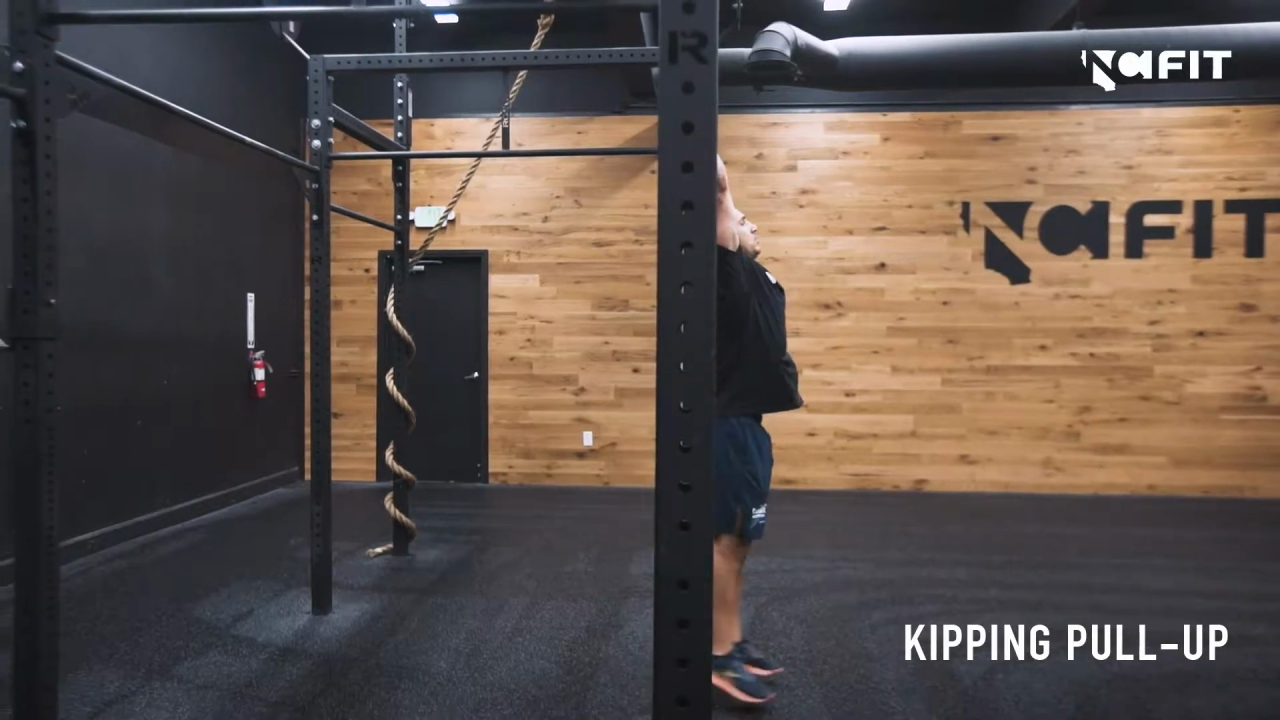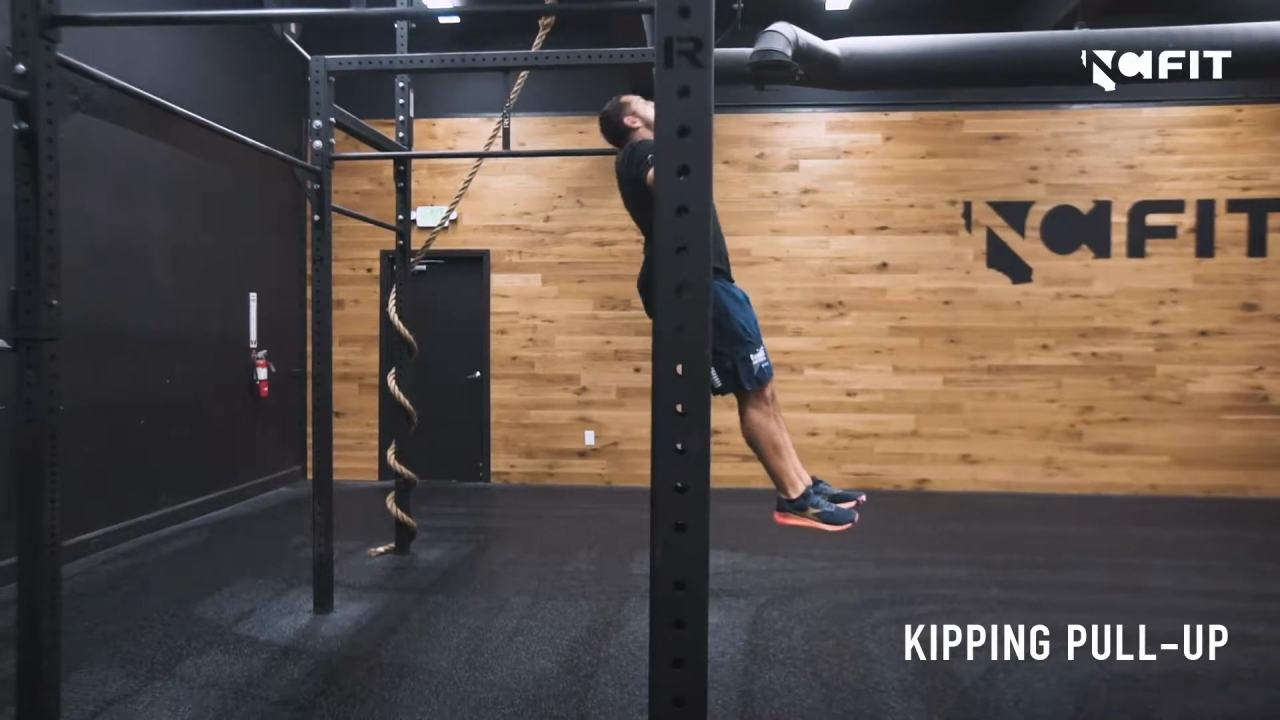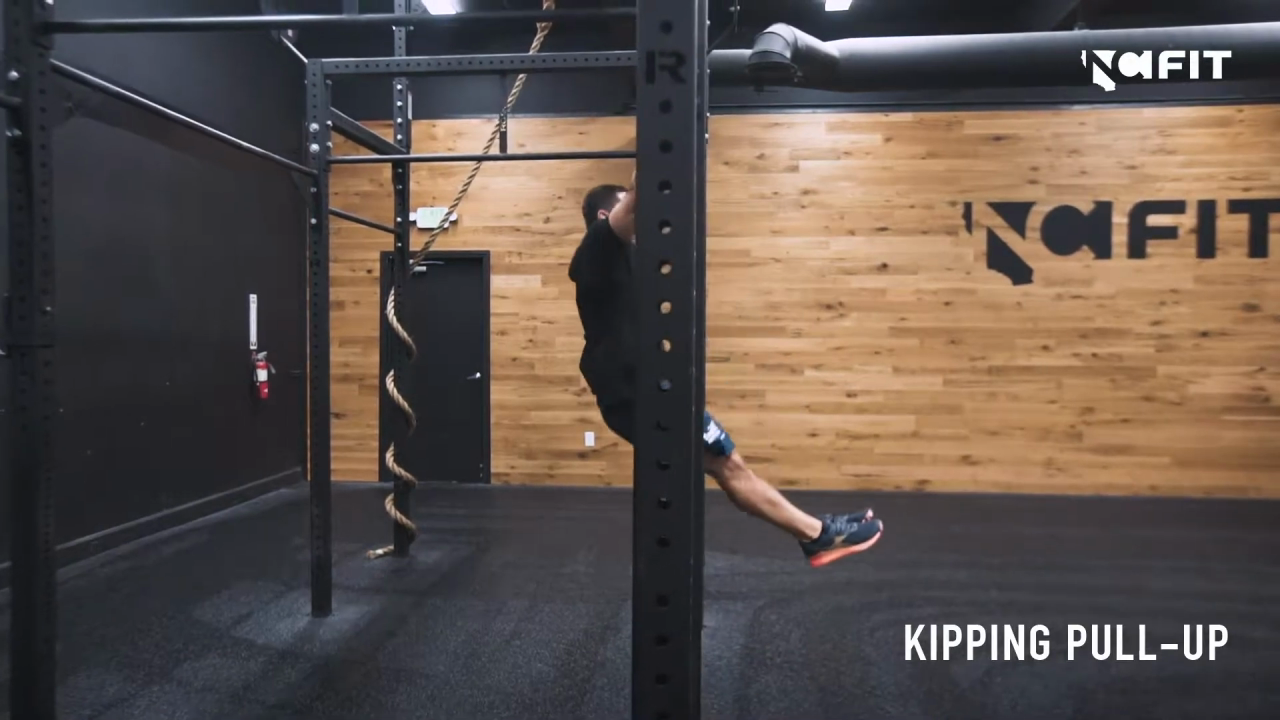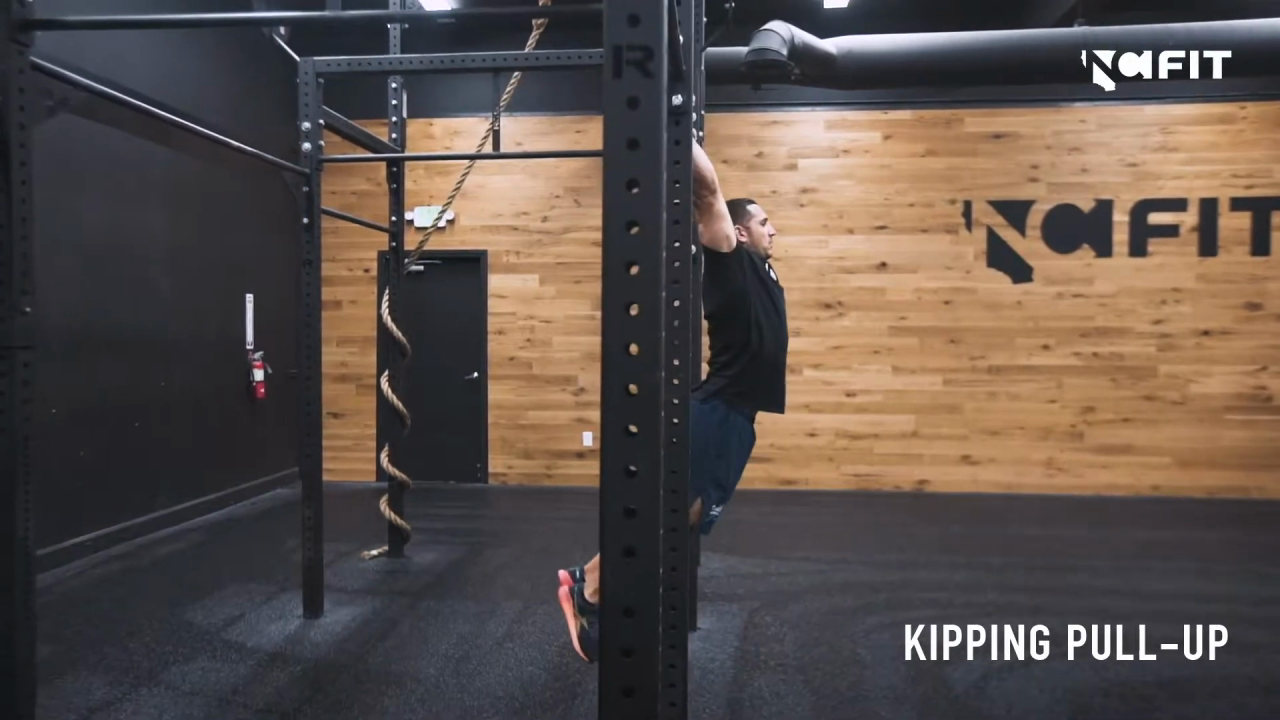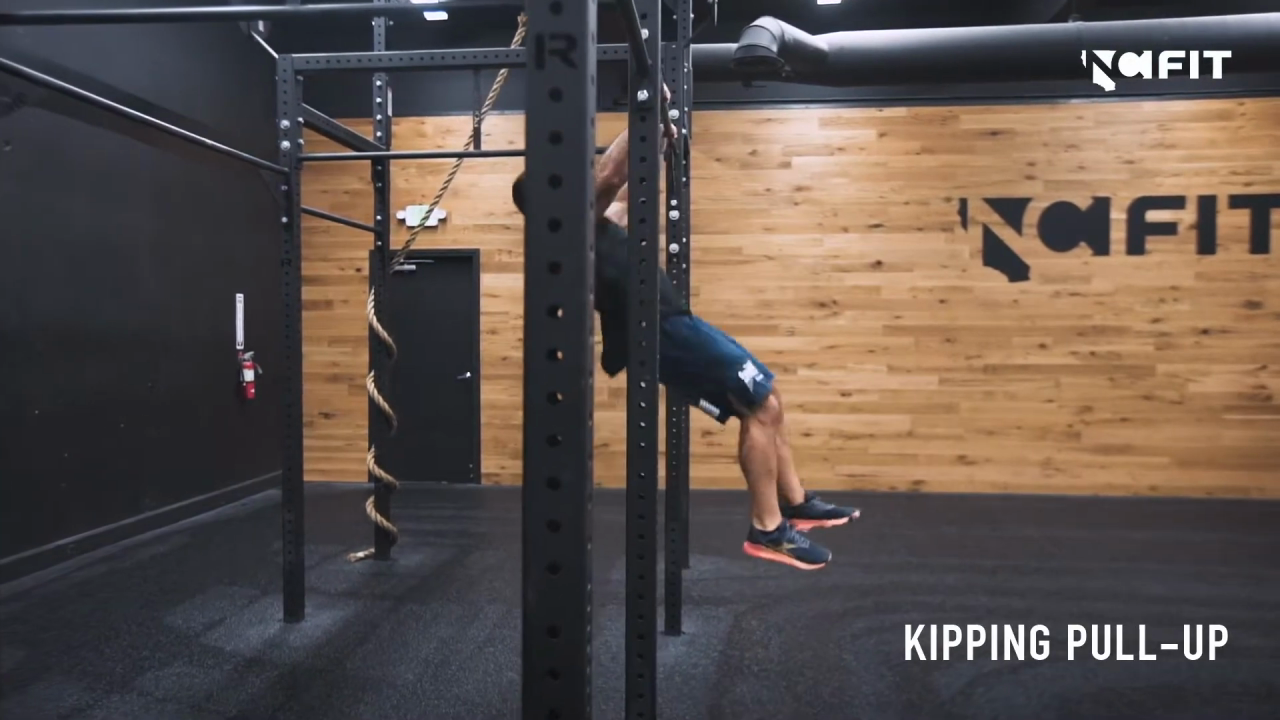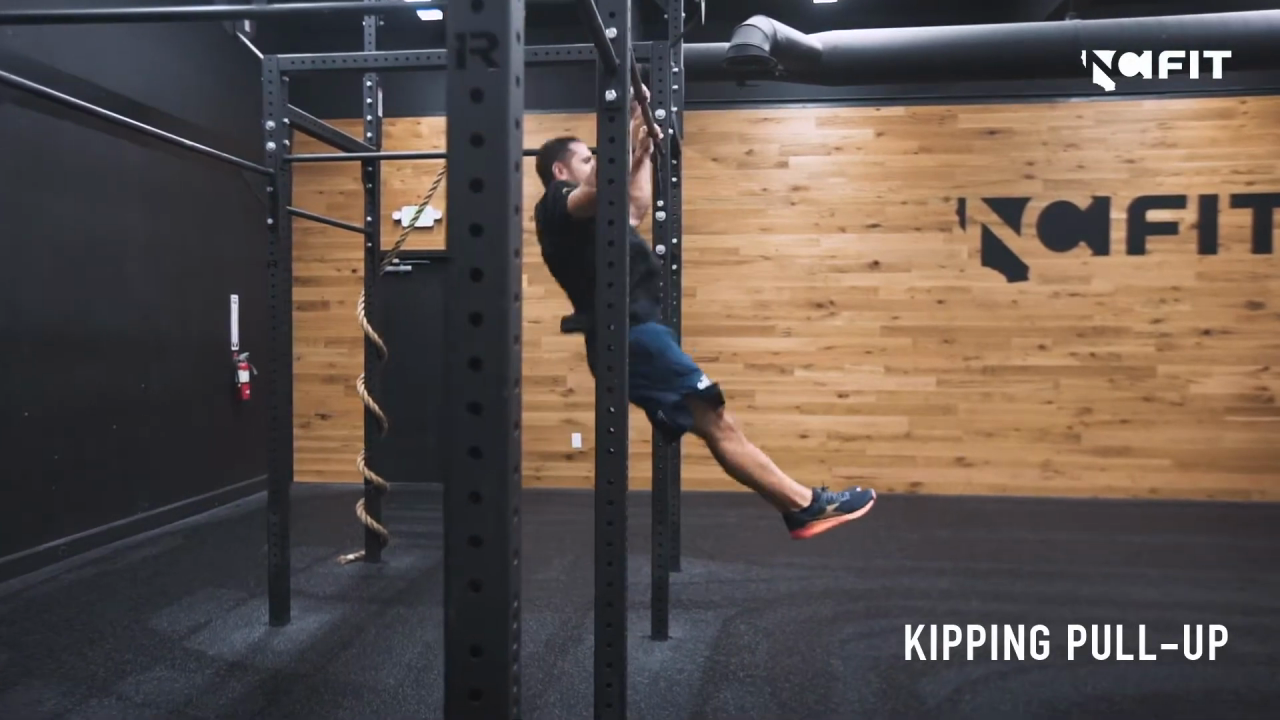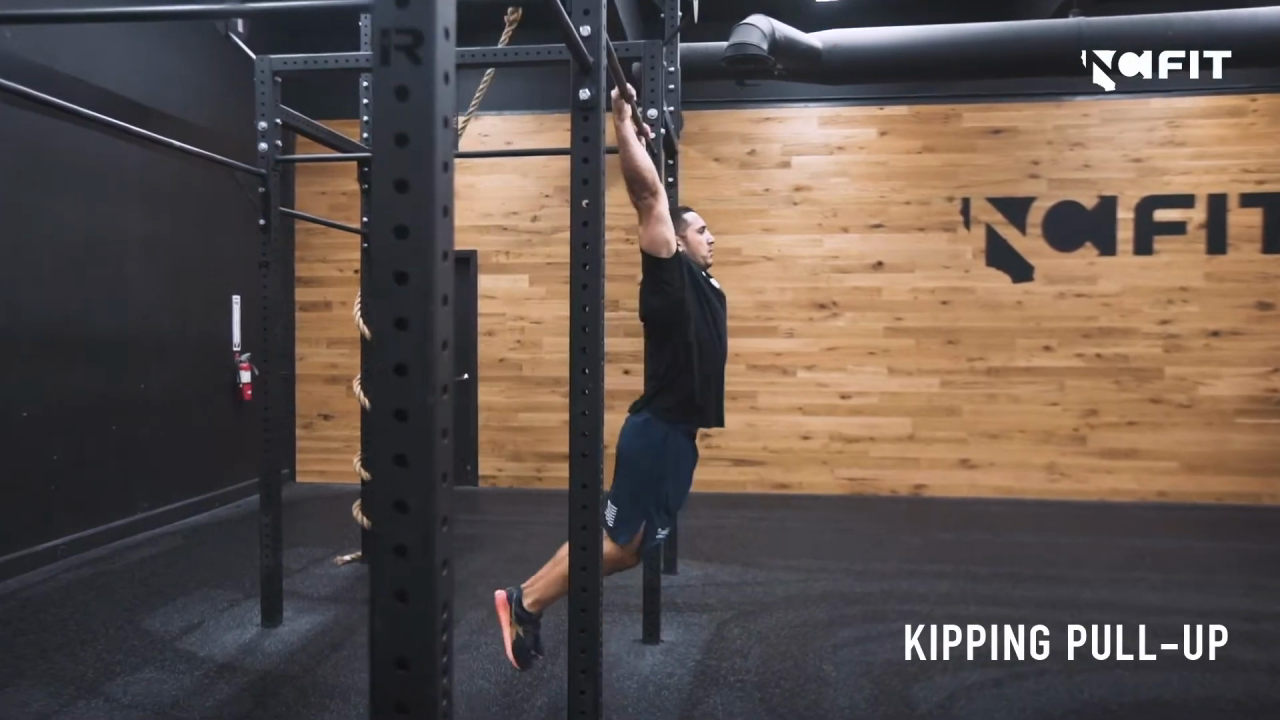
dt=0.5s
person 1, frame 1
left shoulder: (749, 277)
right shoulder: (729, 271)
left elbow: (722, 200)
right elbow: (719, 196)
left hip: (741, 417)
right hip: (728, 419)
left knee: (739, 534)
right knee: (732, 536)
left ankle: (731, 642)
right ankle: (721, 654)
person 1, frame 2
left shoulder: (646, 157)
right shoulder: (639, 153)
left hip: (704, 280)
left knee: (758, 390)
right knee: (757, 391)
left ankle: (806, 487)
right ankle: (795, 498)
person 1, frame 3
left shoulder: (612, 254)
right shoulder: (600, 248)
left hip: (636, 385)
right hip: (634, 389)
left knee: (727, 461)
right knee: (727, 462)
right ankle: (819, 535)
person 1, frame 4
left shoulder: (756, 270)
right shoulder: (732, 262)
right elbow: (707, 189)
right wrist: (686, 142)
left hip: (734, 414)
right hip: (720, 408)
left knee: (695, 517)
left ankle: (590, 583)
right ankle: (586, 589)
person 1, frame 5
left shoulder: (594, 225)
left elbow: (626, 196)
right elbow: (605, 174)
left wrist: (655, 143)
left hip: (669, 325)
right hip: (668, 331)
left knee: (764, 401)
right knee: (764, 407)
left ankle: (796, 503)
right ankle: (769, 527)
person 1, frame 6
left shoulder: (585, 221)
right shoulder: (560, 211)
left elbow: (637, 203)
right elbow: (604, 184)
left wrist: (643, 151)
right wrist: (632, 123)
left hip: (637, 333)
right hip: (629, 336)
left knee: (712, 424)
right knee: (716, 422)
left ankle: (801, 504)
right ankle: (807, 506)
person 1, frame 7
left shoulder: (695, 280)
right shoulder: (671, 274)
left elbow: (651, 188)
right elbow: (648, 194)
left wrist: (639, 137)
right wrist: (623, 125)
left hip: (673, 427)
right hip: (661, 429)
left knee: (631, 543)
right knee: (621, 540)
right ankle: (525, 605)
